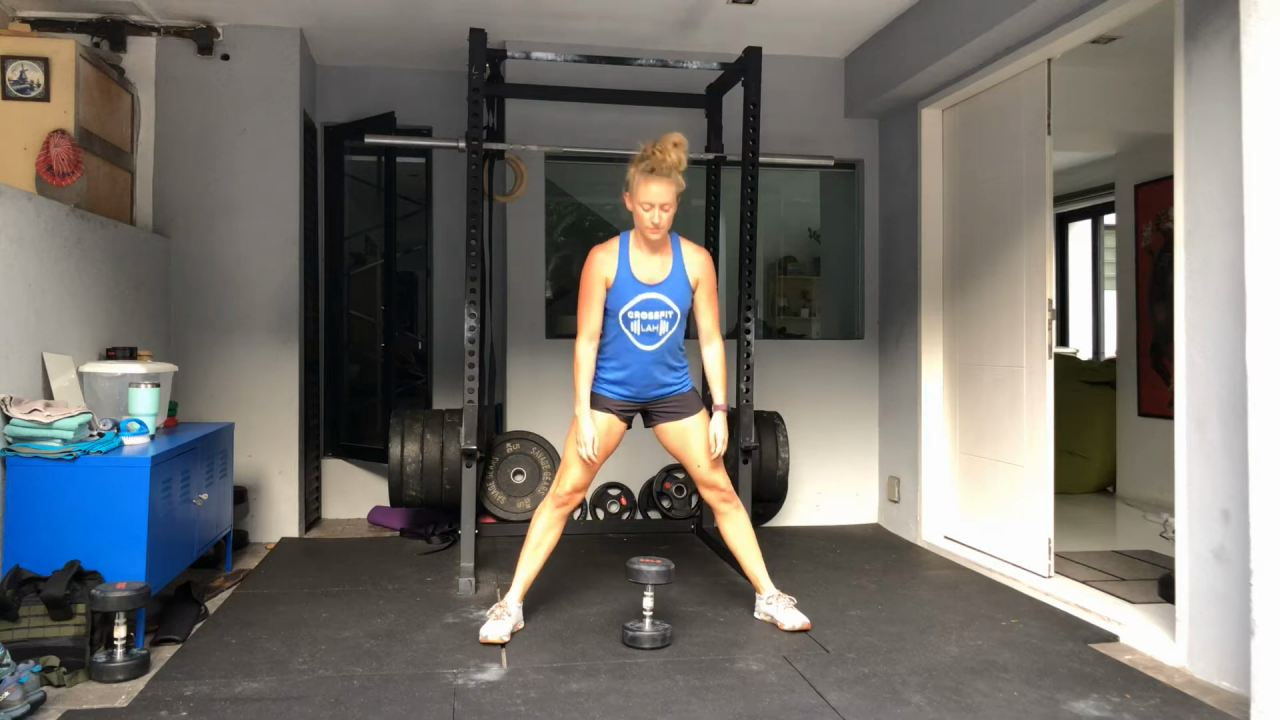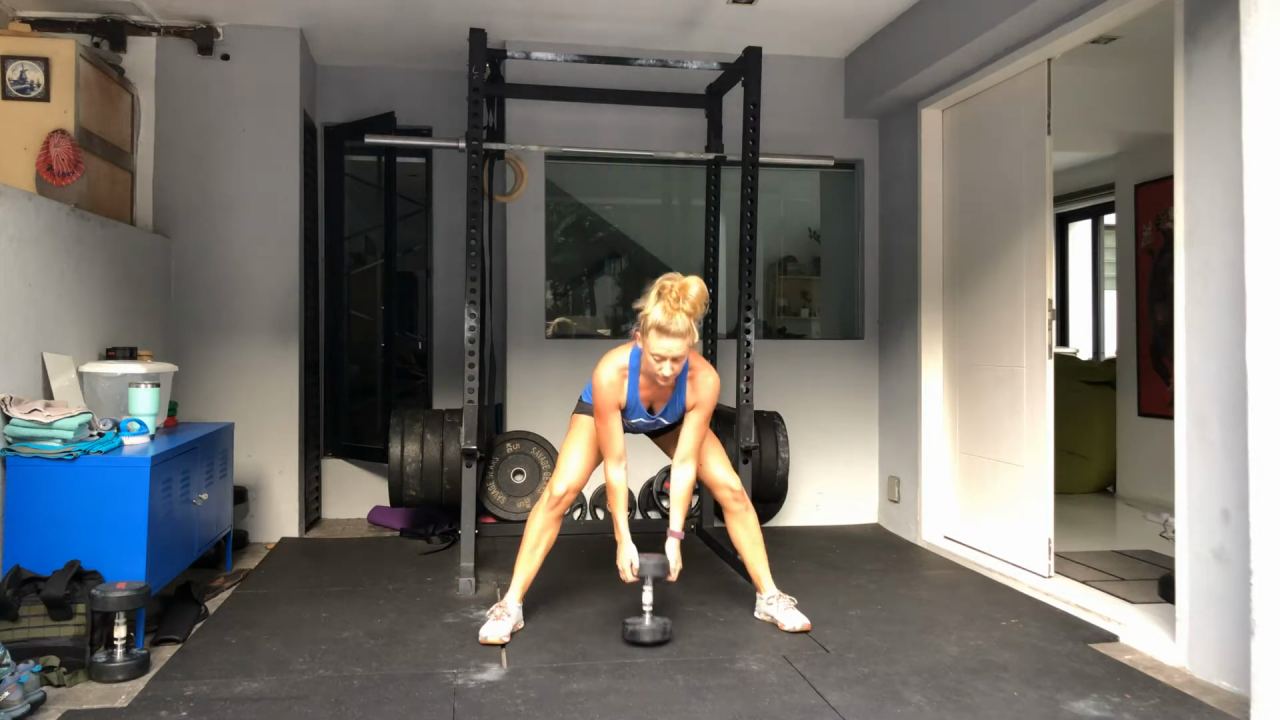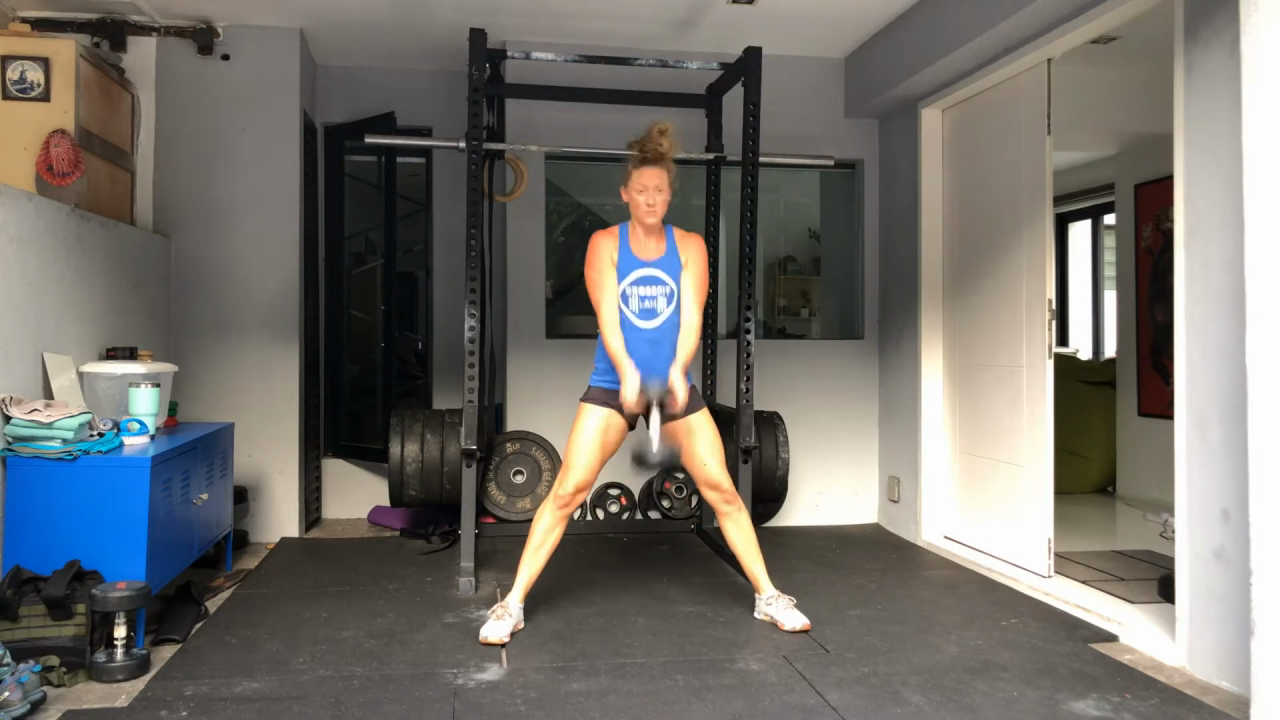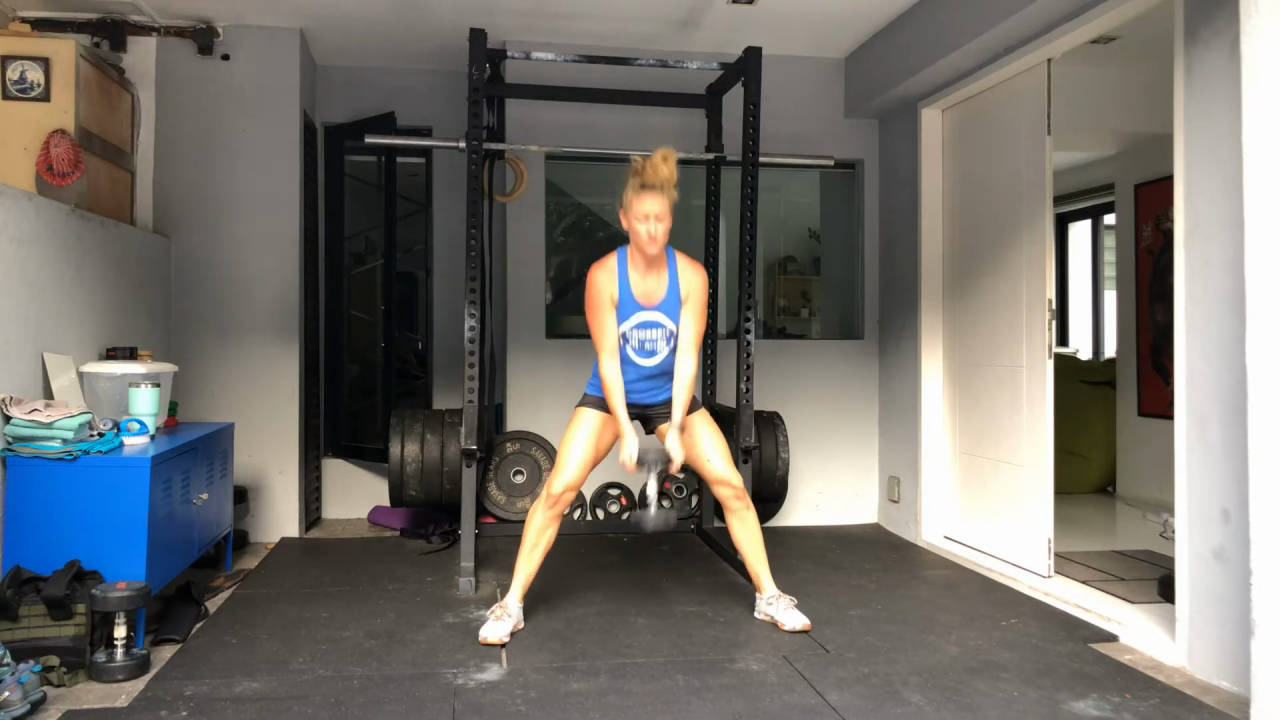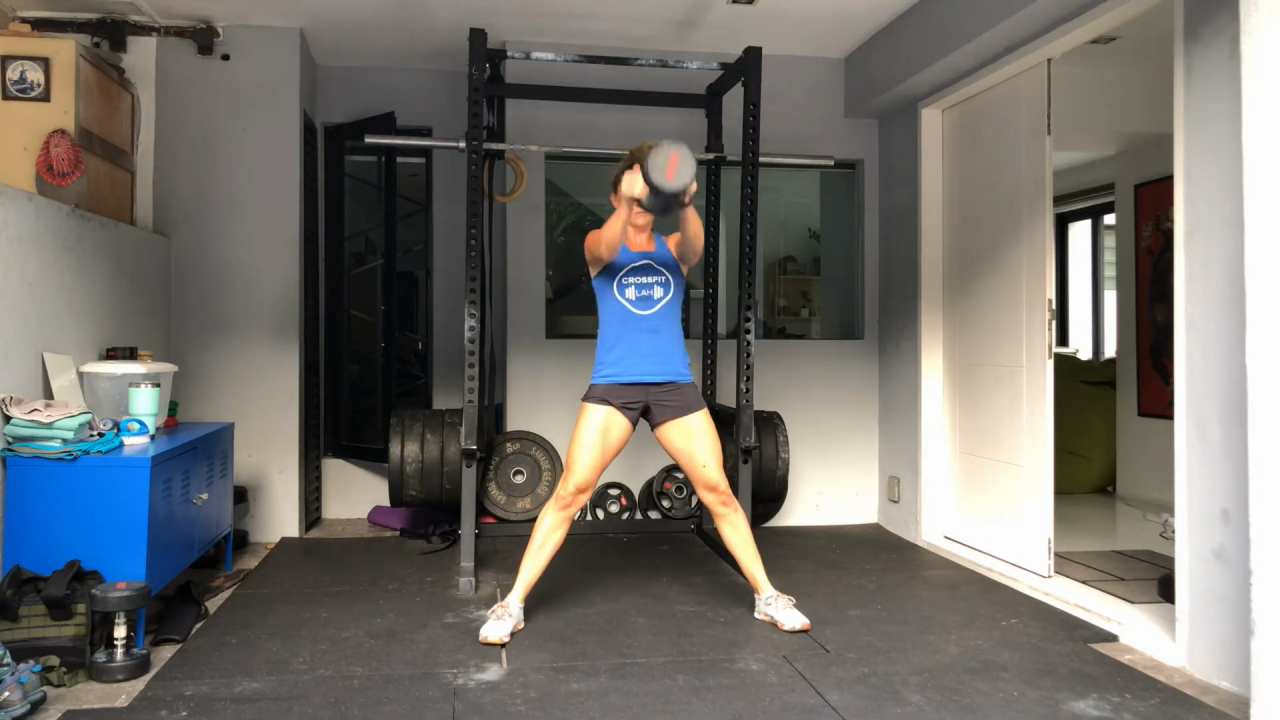
dt=1s
person 1, frame 1
left shoulder: (696, 260)
right shoulder: (604, 259)
left elbow: (711, 341)
right elbow: (586, 342)
left wrist: (720, 410)
right wrist: (583, 417)
left hip: (673, 393)
right hip: (609, 392)
left knee: (720, 490)
right knee: (565, 492)
left ankle: (769, 596)
right ankle: (511, 604)
person 1, frame 2
left shoulder: (704, 380)
right shoulder: (611, 373)
left elbow: (686, 462)
right elbow: (614, 465)
left wrist: (674, 537)
right wrist: (623, 541)
left hip: (671, 421)
right hip: (603, 412)
left knee: (731, 490)
right knee: (559, 492)
left ankle: (769, 597)
right ankle: (510, 605)
person 1, frame 3
left shoulder: (689, 245)
right shoulder: (605, 242)
left elbow: (693, 314)
right elbow: (605, 317)
left wrist: (680, 373)
right wrist: (626, 375)
left hip: (673, 383)
right hip: (611, 385)
left knee: (722, 492)
right knee: (567, 493)
left ankle: (767, 595)
right ankle: (513, 603)
person 1, frame 4
left shoulder: (691, 276)
right shoulder: (604, 274)
left elbow: (687, 356)
right elbow: (606, 359)
left wrist: (677, 427)
right wrist: (623, 430)
left hip: (669, 397)
right hip: (609, 396)
left knee: (730, 485)
right knee: (558, 489)
left ankle: (768, 595)
right ankle: (512, 603)
person 1, frame 5
left shoulder: (672, 249)
right shoulder: (600, 248)
left elbow: (696, 246)
right elbow: (604, 250)
left wrist: (685, 204)
right wrist: (625, 201)
left hip: (674, 384)
right hip: (614, 385)
left knee: (718, 491)
right knee: (570, 492)
left ankle: (767, 596)
right ankle: (512, 604)
